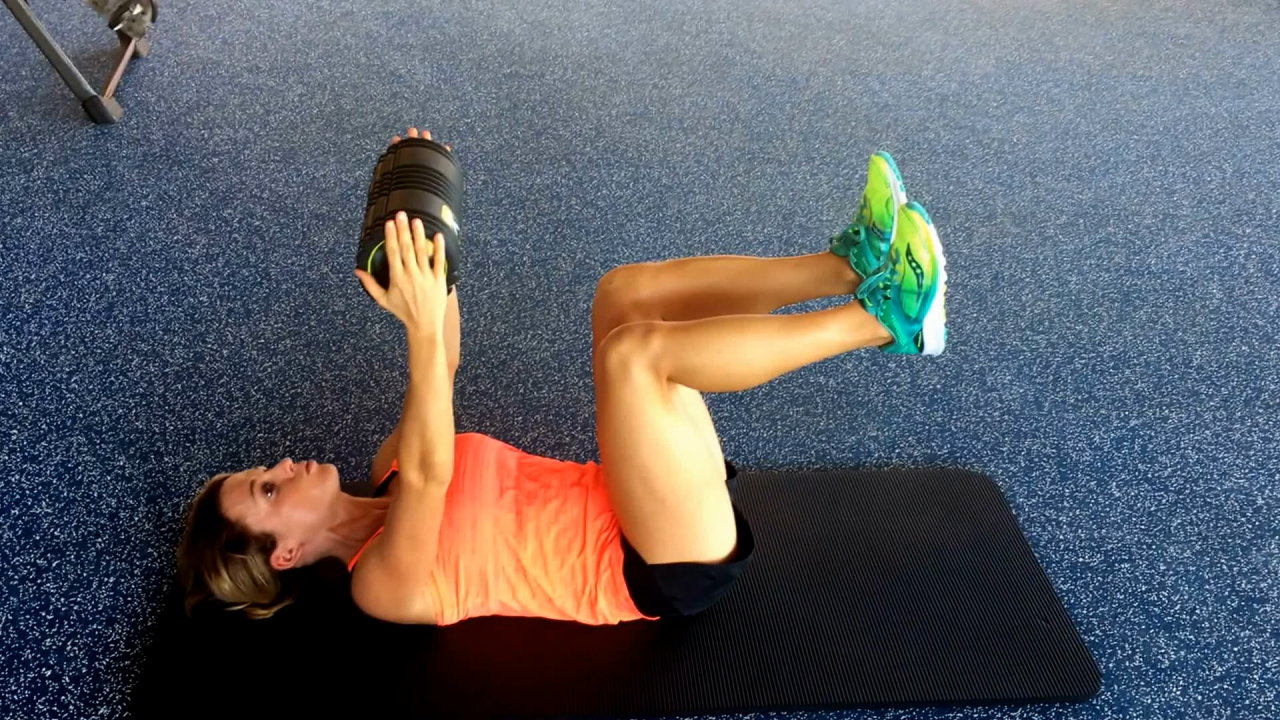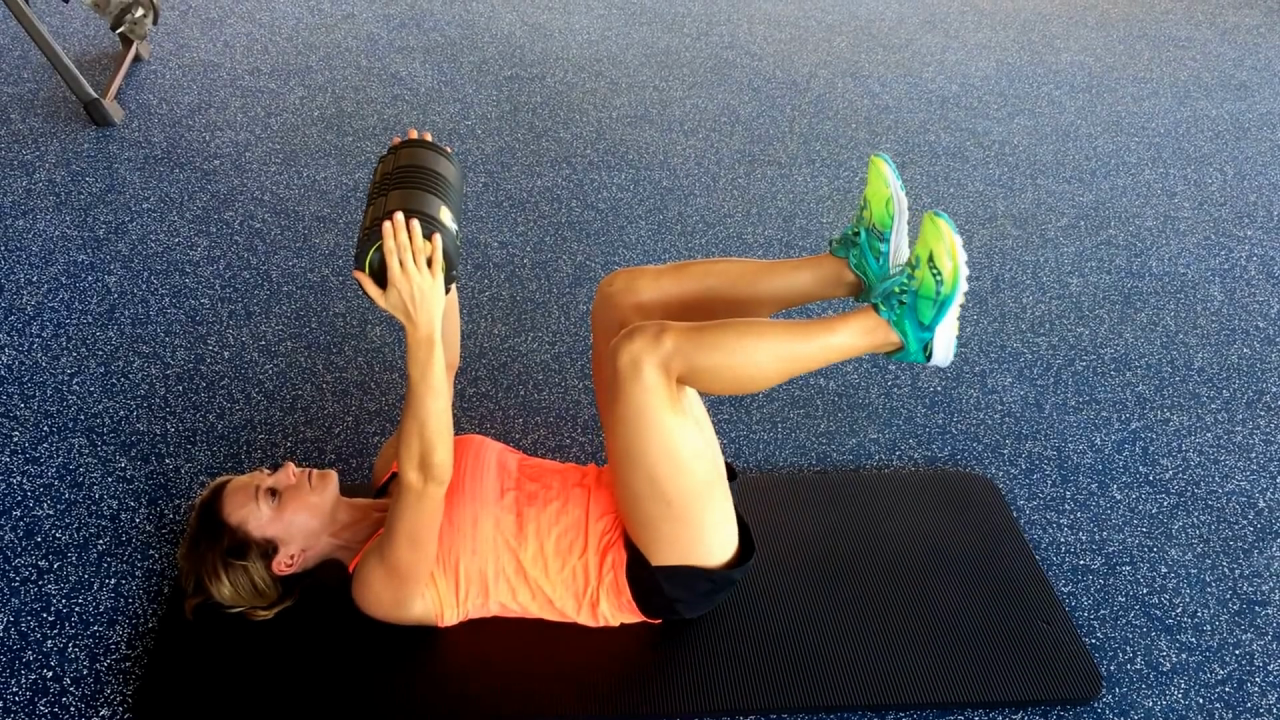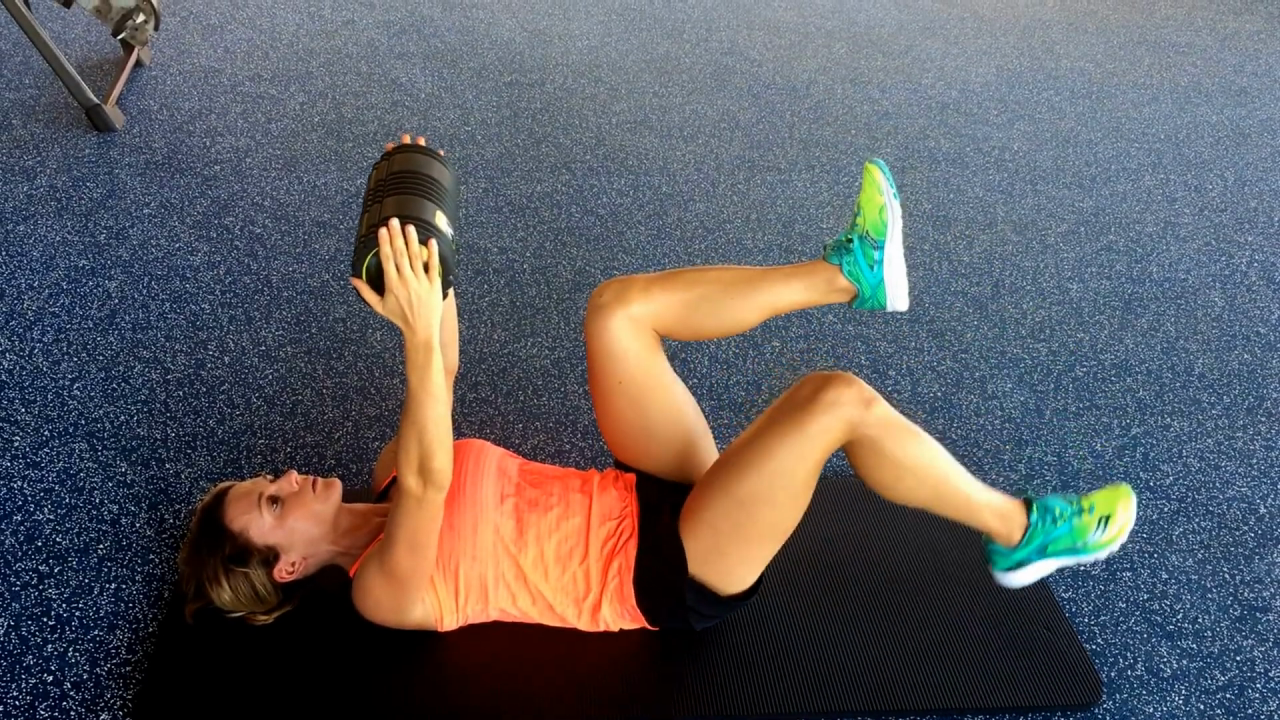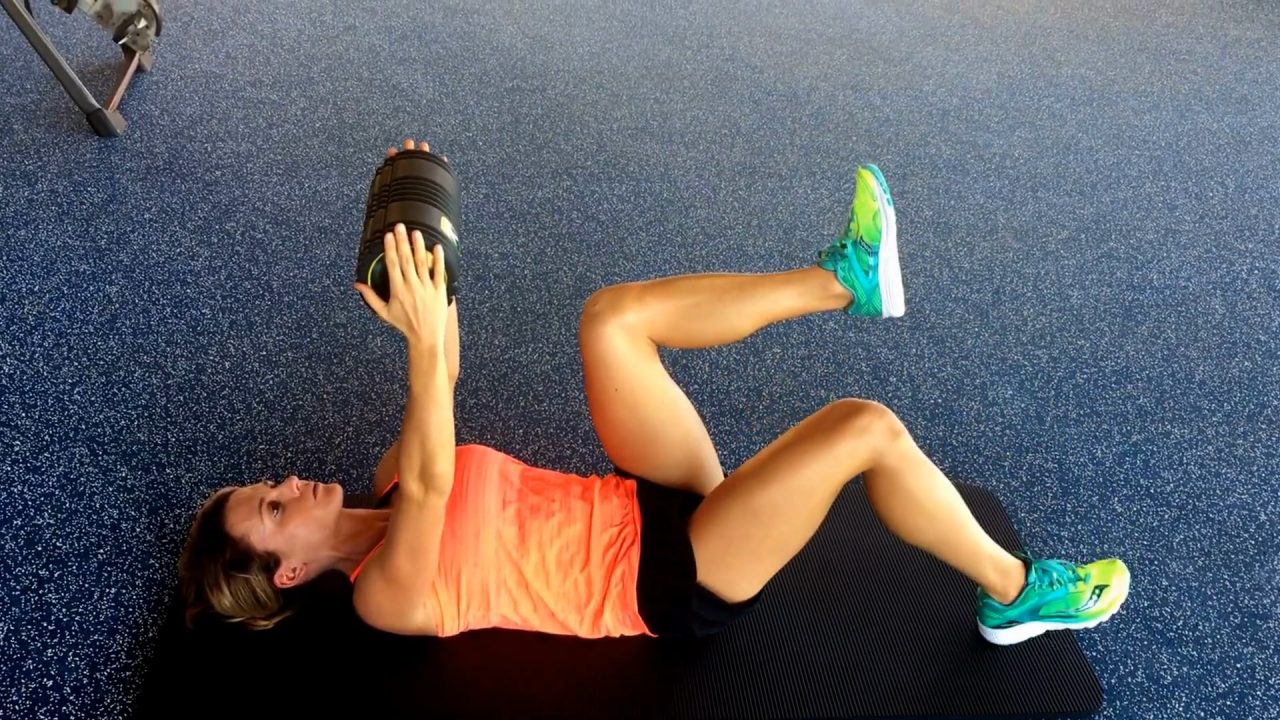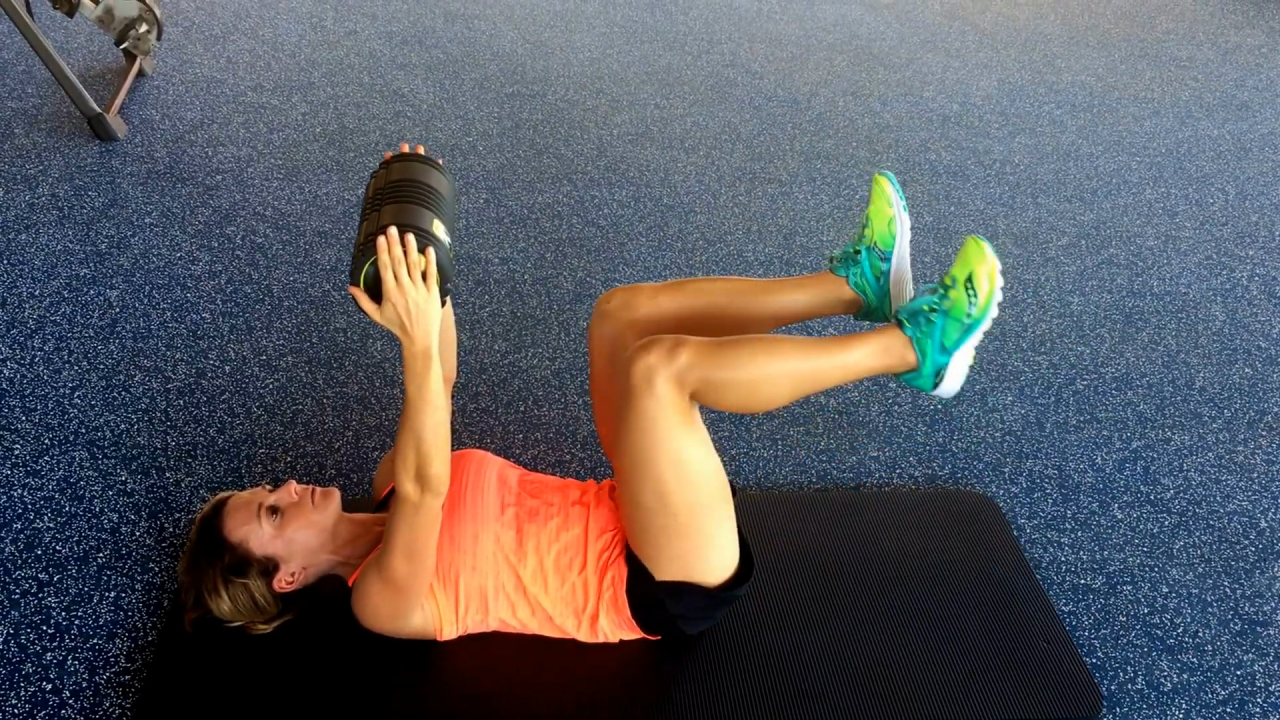
dt=1s
person 1, frame 1
left shoulder: (387, 480)
right shoulder: (385, 582)
left elbow: (442, 370)
right elbow: (432, 473)
left wrist: (433, 259)
right wrist: (421, 323)
left hip: (630, 503)
right hip: (669, 568)
left knee: (625, 292)
right knee: (634, 349)
left ankle: (848, 265)
right ankle: (880, 318)
person 1, frame 2
left shoulder: (388, 483)
right shoulder: (386, 584)
left elbow: (442, 368)
right elbow: (430, 472)
left wrist: (428, 248)
right wrist: (418, 323)
left hip: (626, 505)
right hip: (671, 570)
left knee: (627, 292)
right knee: (644, 349)
left ankle: (856, 268)
right ankle: (896, 327)
person 1, frame 3
left shoulder: (384, 489)
right shoulder: (387, 588)
left elbow: (440, 380)
right elbow: (433, 478)
left wrist: (427, 260)
right wrist: (416, 328)
left hip: (647, 501)
right hip: (669, 572)
left knee: (619, 305)
right knee: (840, 398)
left ankle: (851, 275)
right ankle: (1021, 535)
person 1, frame 4
left shoulder: (387, 492)
right shoulder: (389, 591)
left elbow: (442, 384)
right elbow: (436, 482)
left wrist: (430, 268)
right wrist: (422, 334)
left hip: (652, 508)
right hip: (675, 578)
left knee: (612, 313)
right knee: (867, 428)
left ankle: (843, 281)
right ankle: (1014, 591)
person 1, frame 5
left shoulder: (386, 501)
right shoulder: (385, 596)
left elbow: (439, 381)
right elbow: (429, 486)
left wrist: (420, 253)
right wrist: (415, 338)
left hip: (635, 522)
right hip: (669, 587)
left knee: (624, 312)
right knee: (659, 362)
left ankle: (859, 284)
right ankle: (914, 346)
